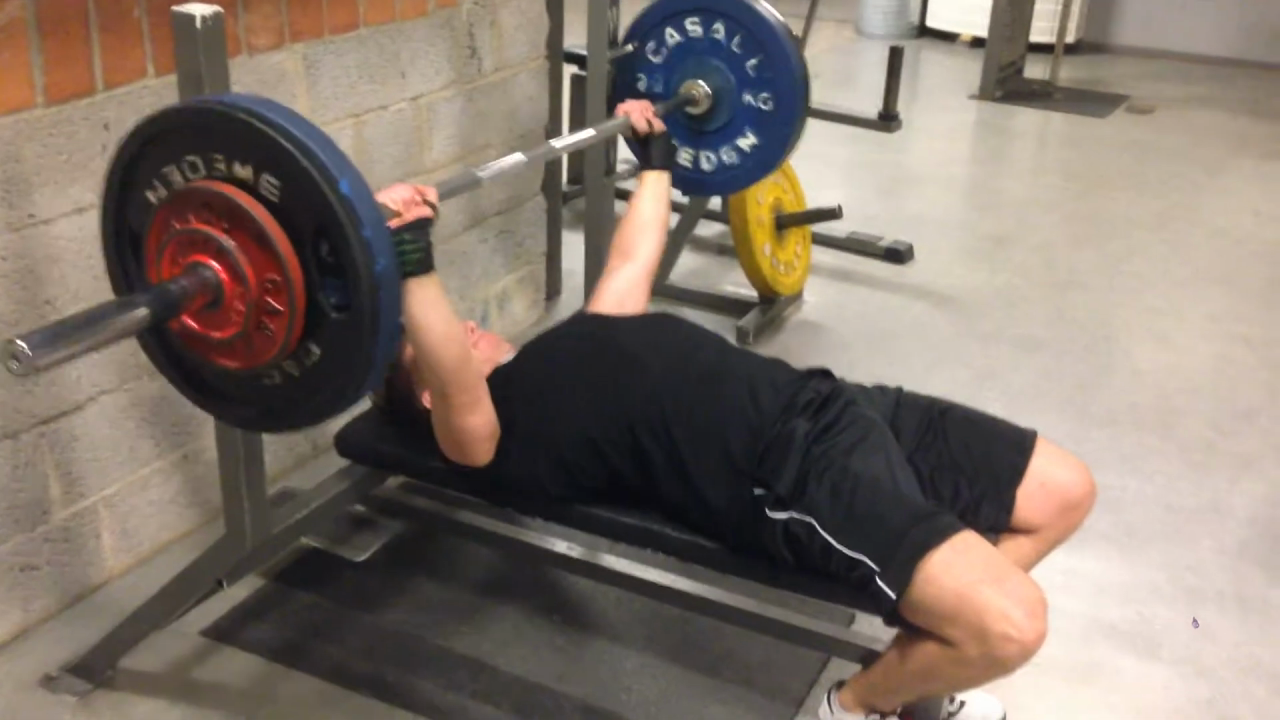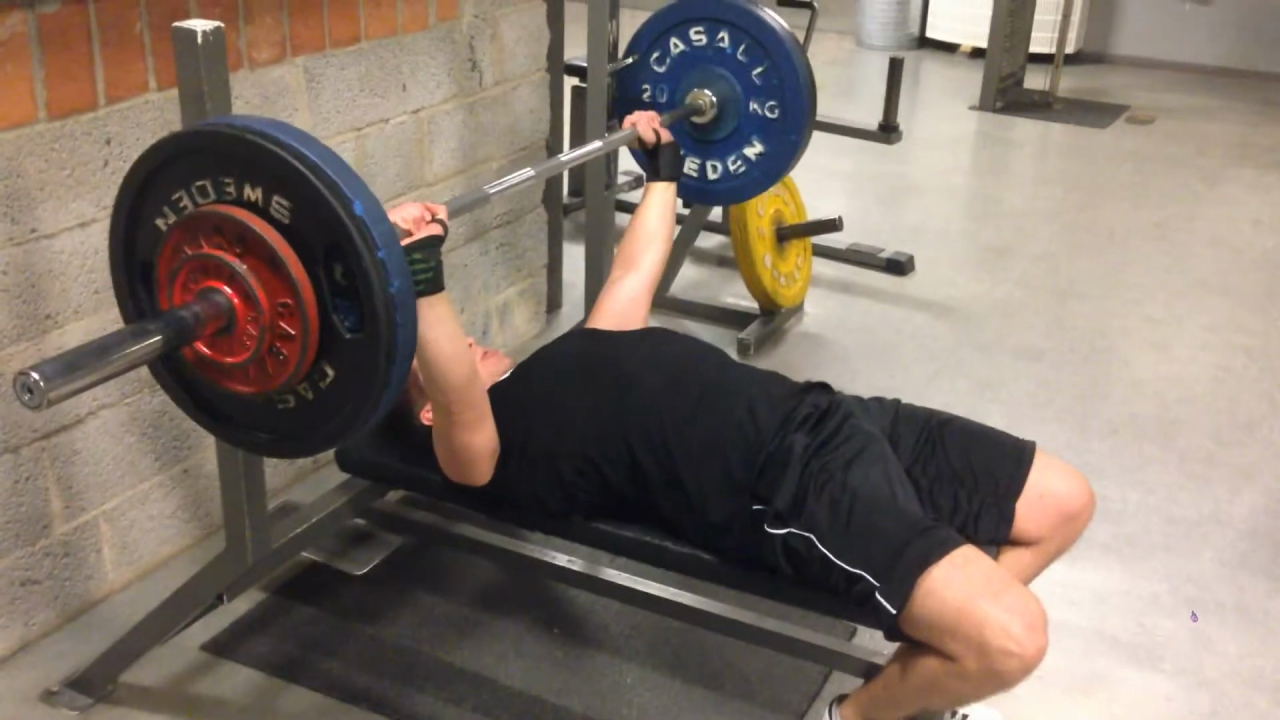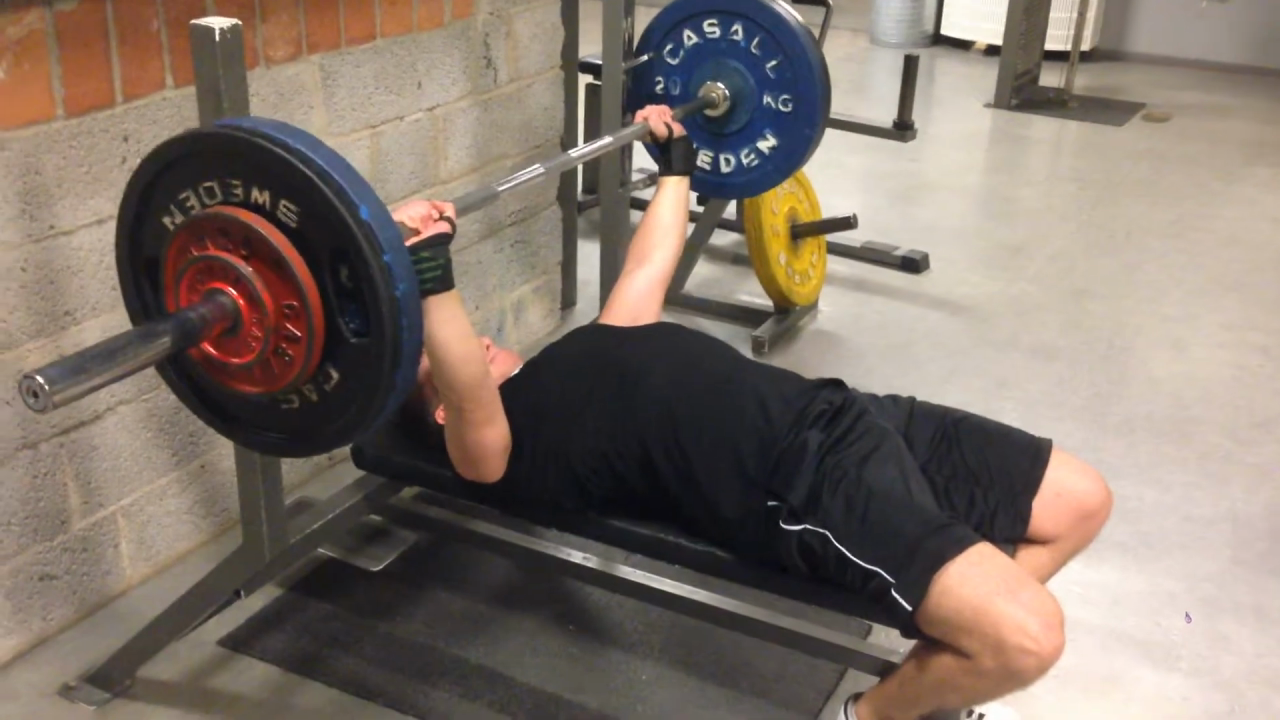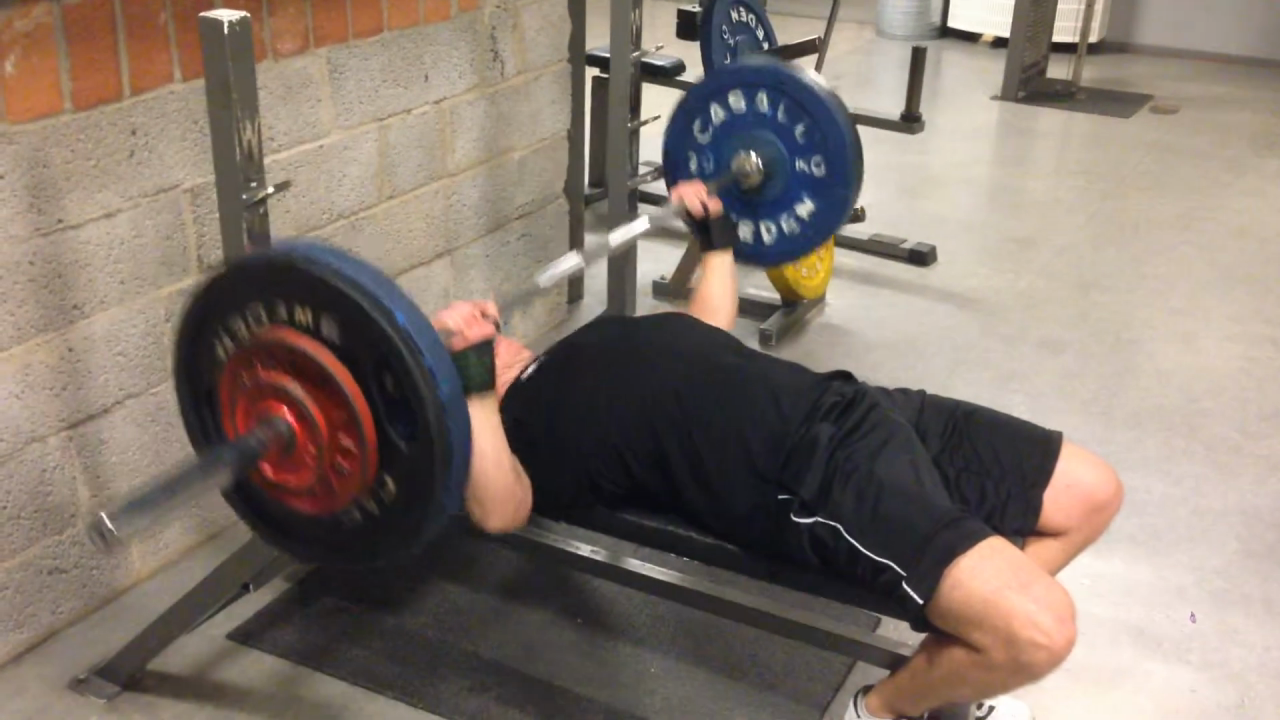
dt=0.5s
person 1, frame 1
left shoulder: (564, 347)
right shoulder: (492, 430)
left elbow: (633, 261)
right elbow: (457, 388)
left wrist: (653, 154)
right wrist: (410, 258)
right hip: (783, 473)
left knee: (1066, 492)
right knee: (1006, 628)
left ankle: (916, 660)
person 1, frame 2
left shoulder: (565, 359)
right shoulder: (490, 442)
left elbow: (635, 273)
right elbow: (457, 395)
left wrist: (662, 165)
right wrist: (420, 271)
right hip: (785, 488)
left knee: (1065, 503)
right knee: (1007, 643)
person 1, frame 3
left shoulder: (577, 358)
right shoulder: (506, 442)
left elbow: (650, 266)
right elbow: (469, 398)
left wrist: (674, 157)
right wrist: (429, 271)
right hip: (801, 484)
left knee: (1083, 503)
right knee: (1025, 642)
person 1, frame 4
left shoulder: (577, 358)
right shoulder: (520, 428)
left elbow: (709, 337)
right elbow: (498, 510)
left wrist: (716, 234)
right hip: (811, 479)
left knee: (1093, 494)
right knee: (1037, 635)
left ankle: (949, 664)
